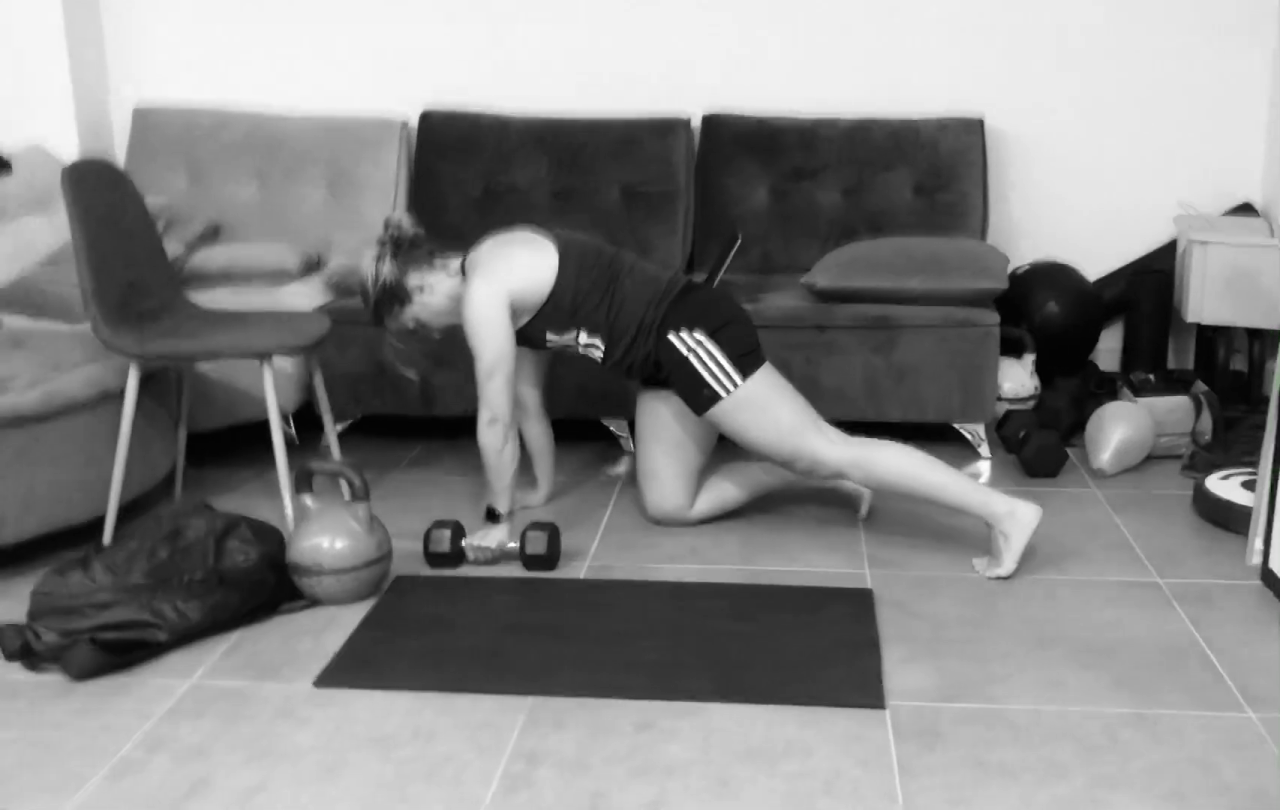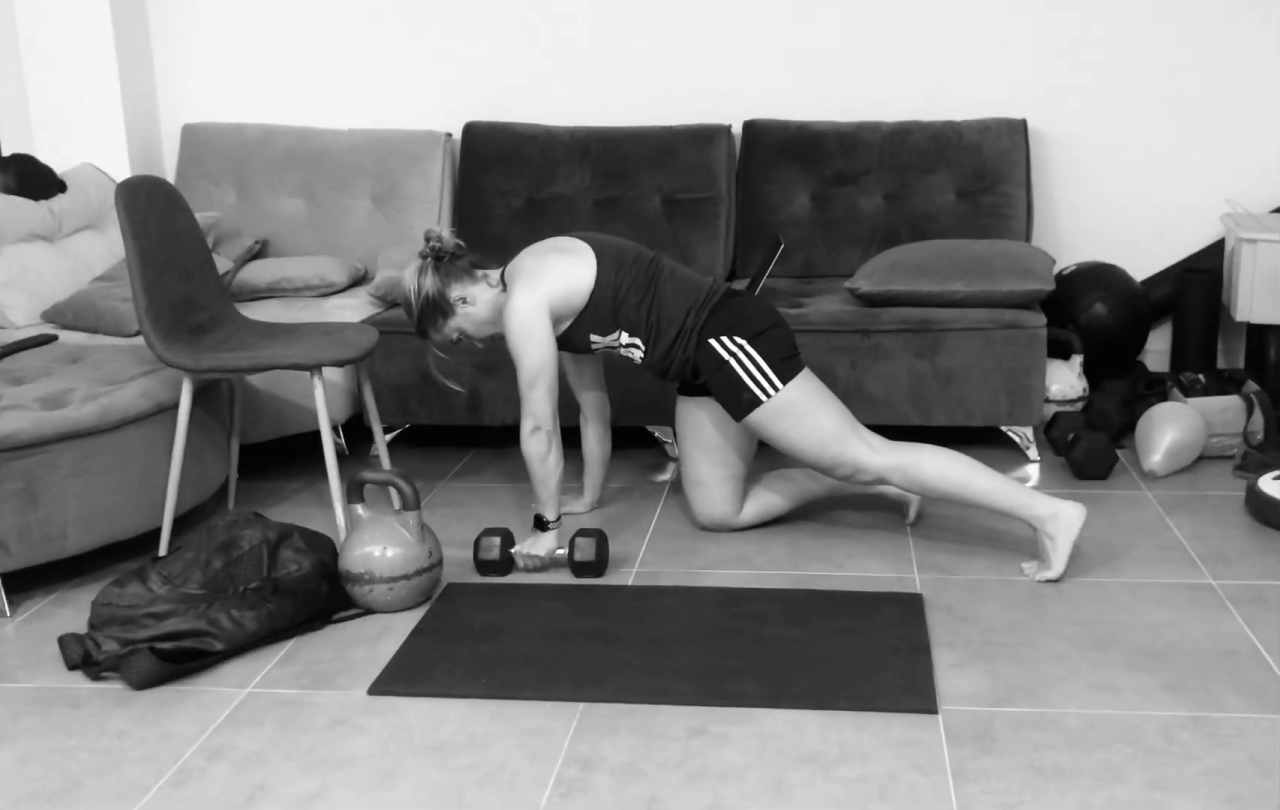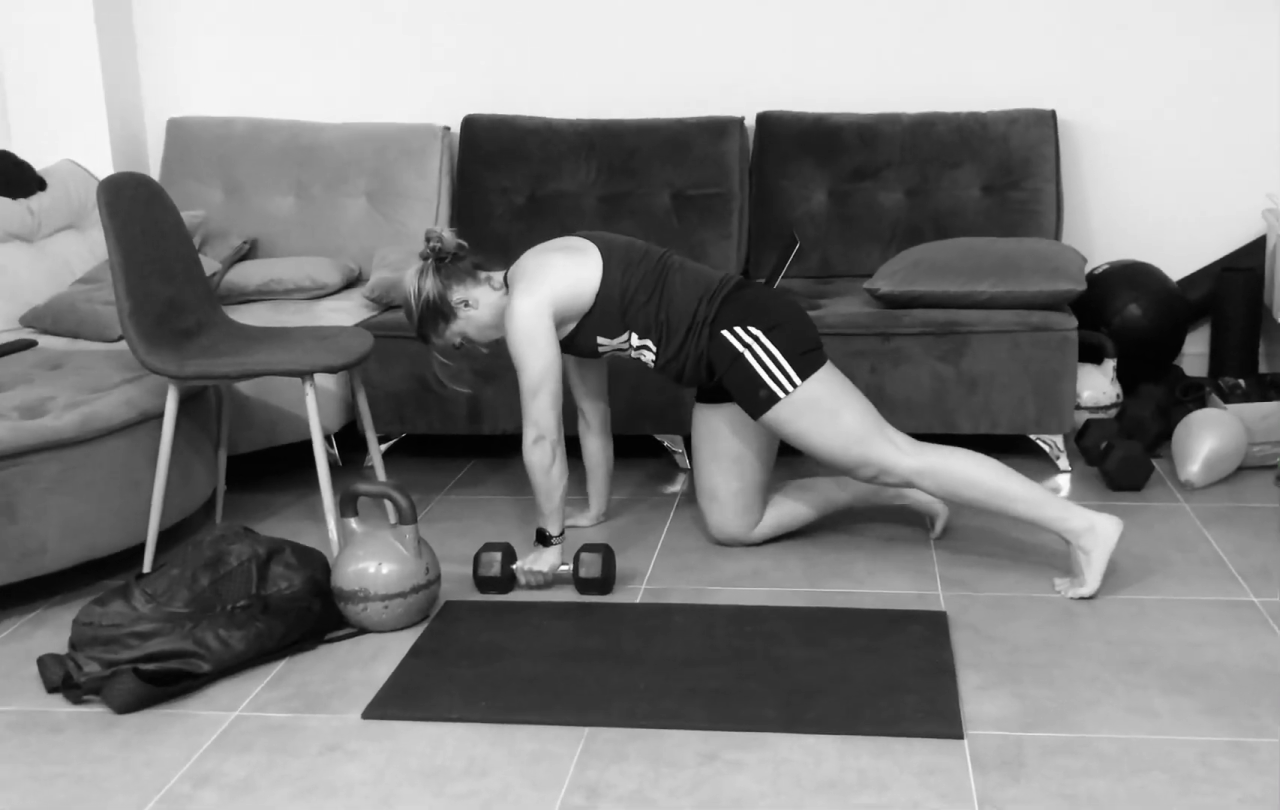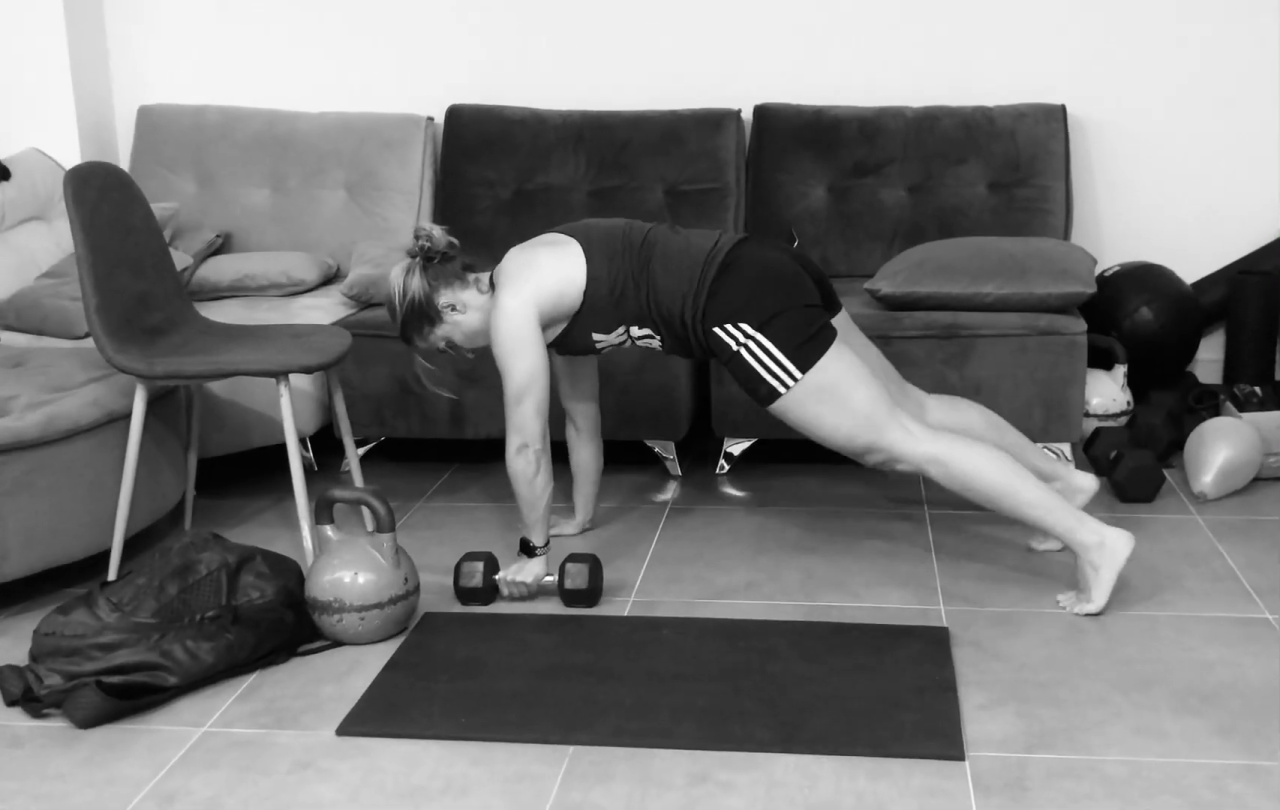
dt=0.7s
person 1, frame 1
left shoulder: (481, 290)
right shoulder: (500, 272)
left elbow: (494, 419)
right elbow: (526, 397)
left wrist: (497, 517)
right wrist: (541, 488)
left hip: (690, 331)
right hip: (668, 348)
left knee: (823, 447)
right knee: (669, 504)
left ankle: (1004, 510)
right ankle: (810, 475)
person 1, frame 2
left shoulder: (522, 300)
right shoulder: (546, 284)
left elbow: (538, 427)
right elbow: (592, 398)
left wrist: (545, 525)
right wrist: (588, 496)
left hip: (729, 338)
right hip: (708, 354)
left knee: (864, 453)
right knee: (718, 512)
left ankle: (1049, 513)
right ankle: (870, 485)
person 1, frame 3
left shoulder: (525, 302)
right shoulder: (554, 289)
left elbow: (542, 435)
right elbow: (592, 406)
left wrist: (548, 538)
right wrist: (594, 509)
left hip: (746, 331)
right hip: (725, 351)
left knee: (889, 453)
right knee: (733, 525)
left ankle: (1083, 525)
right ankle: (896, 489)
person 1, frame 4
left shoulder: (511, 308)
right shoulder: (542, 285)
left elbow: (526, 445)
right elbow: (581, 411)
left wrist: (533, 548)
right wrist: (578, 517)
left hip: (745, 304)
right hip: (762, 272)
left knee: (898, 441)
right knee: (910, 408)
left ankle: (1095, 539)
right ankle: (1066, 480)
